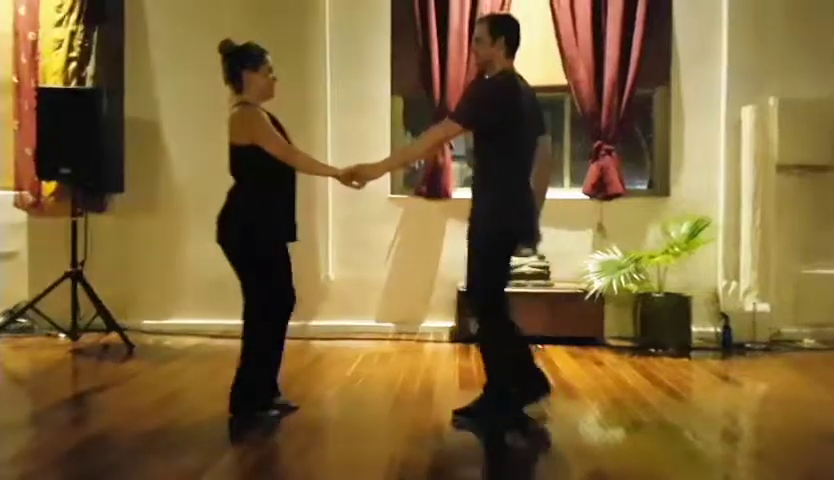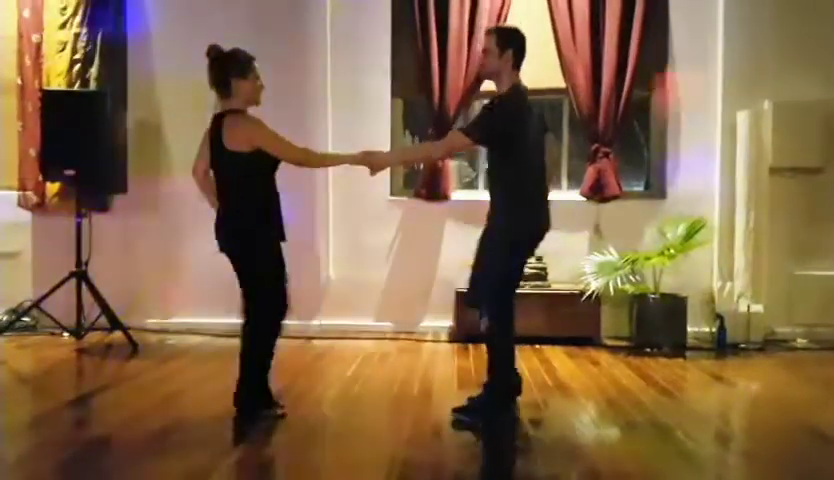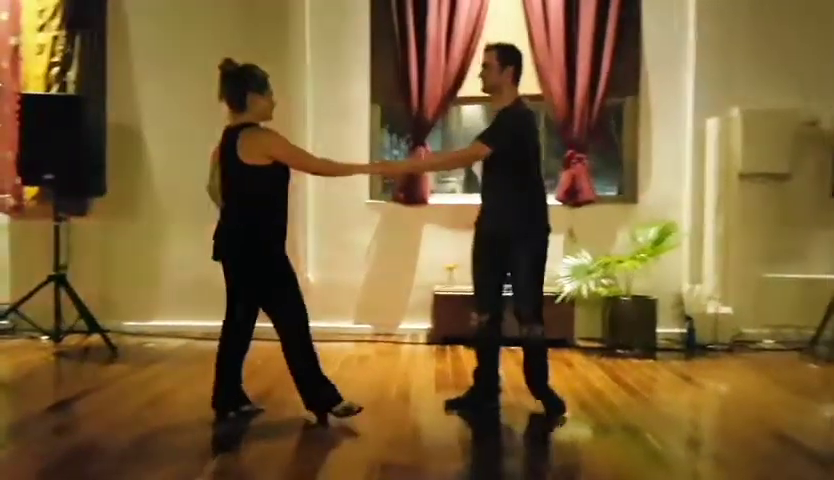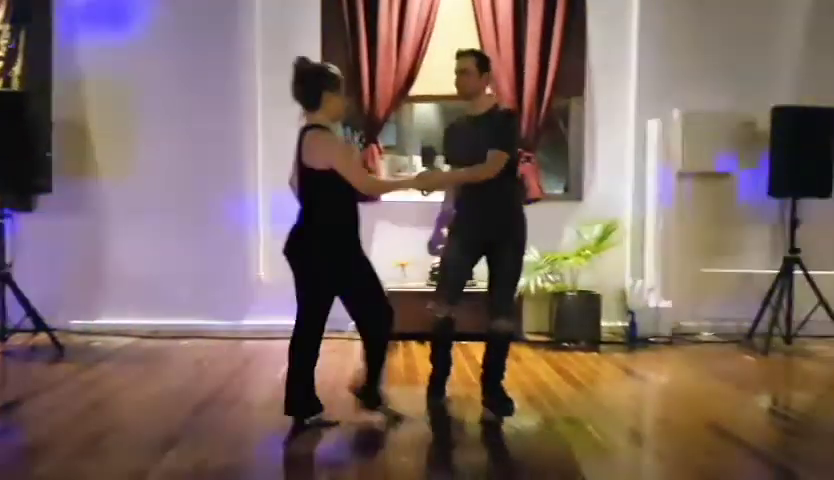
dt=0.5s
person 1, frame 1
left shoulder: (491, 89)
right shoulder: (523, 93)
left elbow: (439, 136)
right elbow: (545, 158)
left wrist: (380, 167)
right wrist: (533, 214)
left hip: (495, 215)
right hip: (514, 213)
left knee: (484, 302)
right knee: (489, 300)
left ankle: (499, 398)
right ankle: (526, 379)
person 1, frame 2
left shoulder: (504, 107)
right shoulder: (520, 103)
left elbow: (448, 147)
right elbow: (538, 158)
left wrist: (389, 158)
left hip: (513, 220)
right hip: (521, 216)
left knee: (493, 301)
right knee: (492, 298)
left ankle: (499, 395)
right ankle: (502, 387)
person 1, frame 3
left shoulder: (519, 119)
right shoulder: (503, 119)
left elbow: (467, 157)
left wrist: (412, 166)
left hip: (526, 231)
right hip: (493, 229)
left knee: (528, 311)
right knee: (486, 310)
left ankle: (540, 387)
right ankle: (484, 389)
person 1, frame 4
left shoulder: (505, 120)
right shoulder: (454, 129)
left elbow: (491, 169)
left wrist: (442, 177)
left hip: (505, 229)
right hip: (465, 228)
left knee: (502, 311)
right knee: (444, 302)
left ankle: (492, 385)
right ankle: (437, 380)
person 2, frame 1
left shoulder: (257, 117)
right shoulder: (247, 116)
right elbow: (290, 156)
right wrist: (336, 172)
left hip: (263, 227)
right hip: (248, 230)
left knee: (274, 304)
right knee: (266, 308)
left ankle: (262, 394)
right ankle: (249, 402)
person 2, frame 2
left shoulder: (220, 124)
right shoulder: (244, 124)
left elbow: (200, 171)
right elbow: (298, 157)
right wrist: (351, 159)
left hip: (242, 228)
right hip: (251, 231)
left knee: (265, 307)
right knee: (267, 309)
left ankle: (257, 397)
right ankle: (251, 401)
person 2, frame 3
left shoulder: (229, 138)
right shoulder: (261, 138)
left elbow: (216, 188)
right elbow: (317, 167)
right wrist: (367, 167)
left hip: (237, 241)
right hip: (258, 245)
left knee: (239, 319)
right knee: (292, 319)
left ankle: (229, 401)
right ankle: (322, 400)
person 2, frame 4
left shoulder: (307, 137)
right shoulder: (325, 139)
left elbow: (298, 185)
right elbow: (366, 185)
right wrist: (412, 181)
left hip: (320, 245)
right hip: (325, 248)
